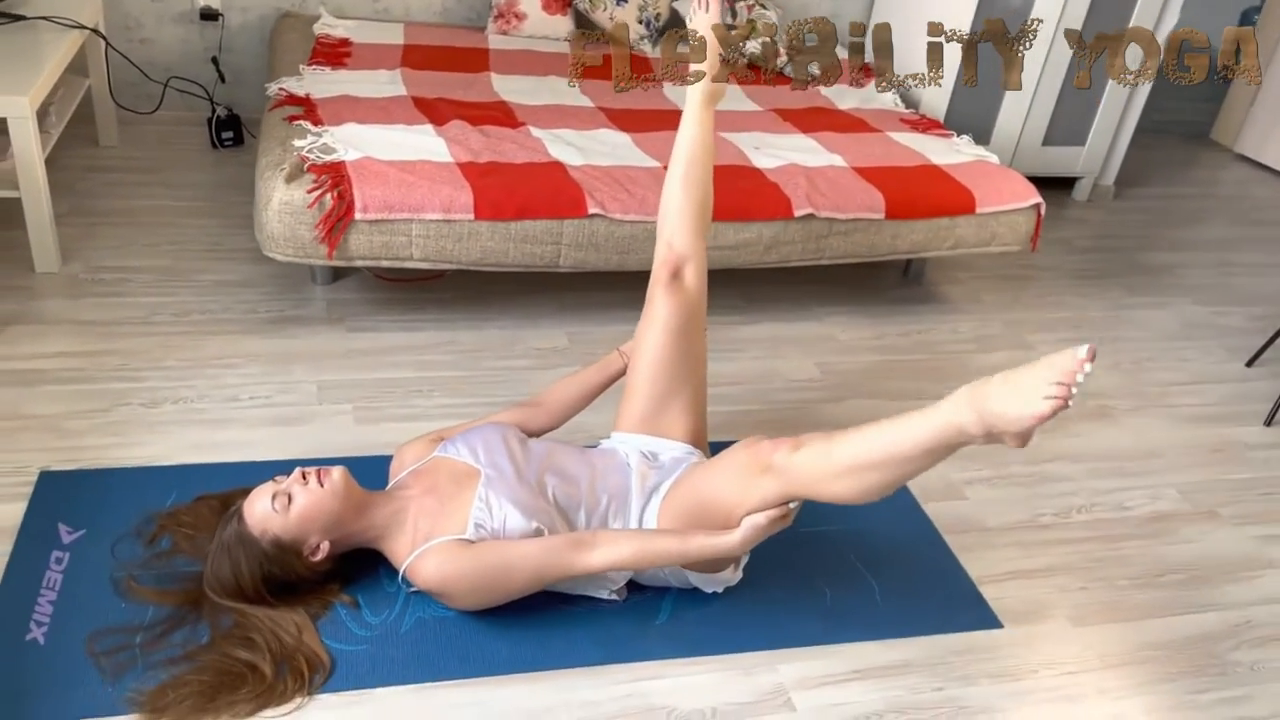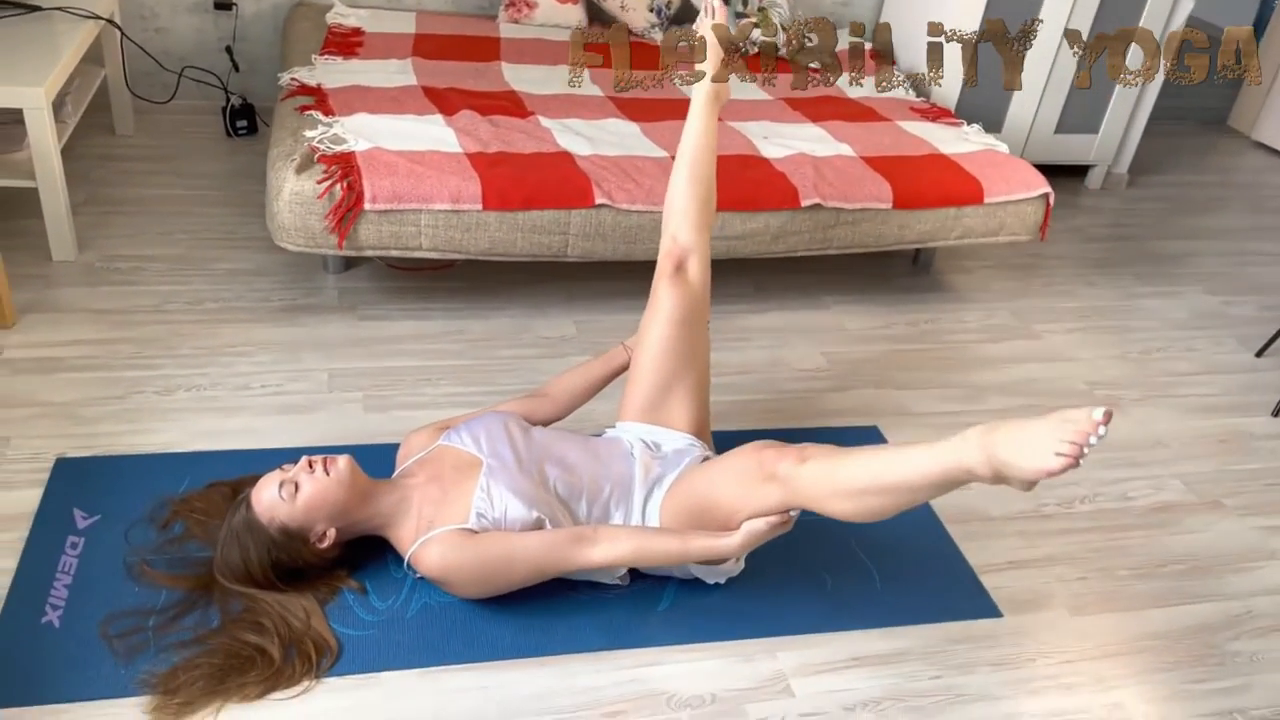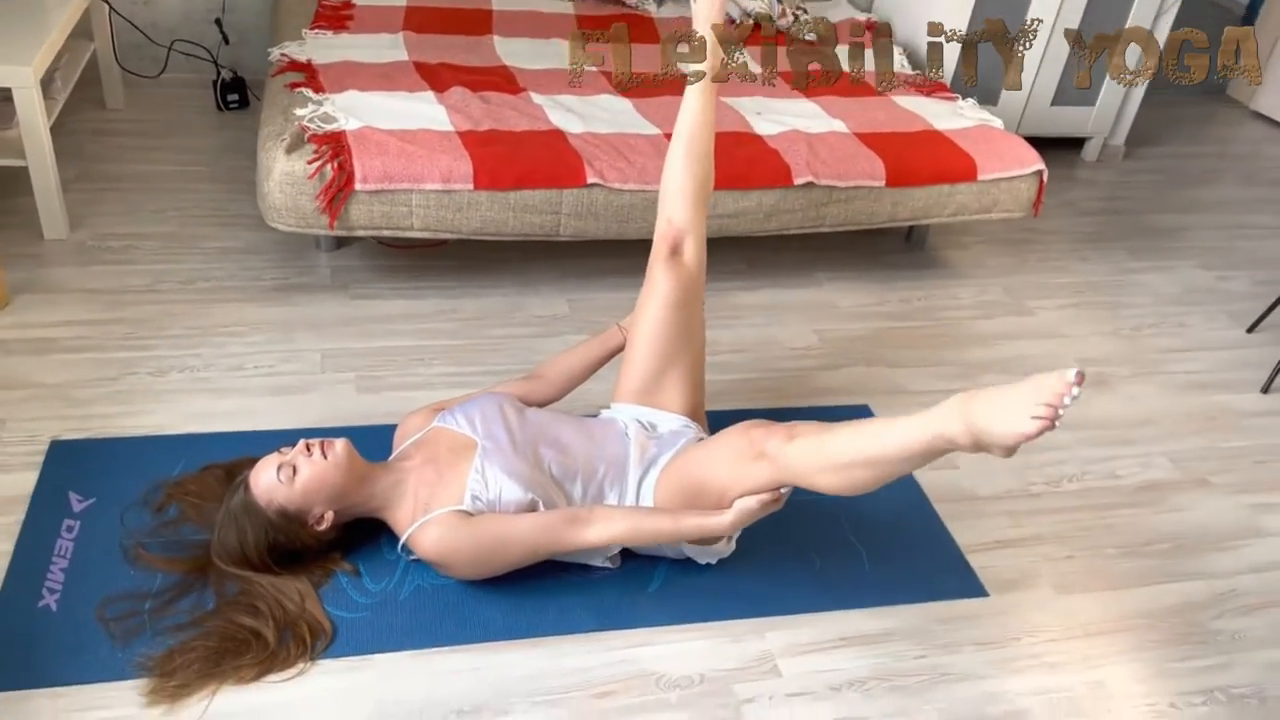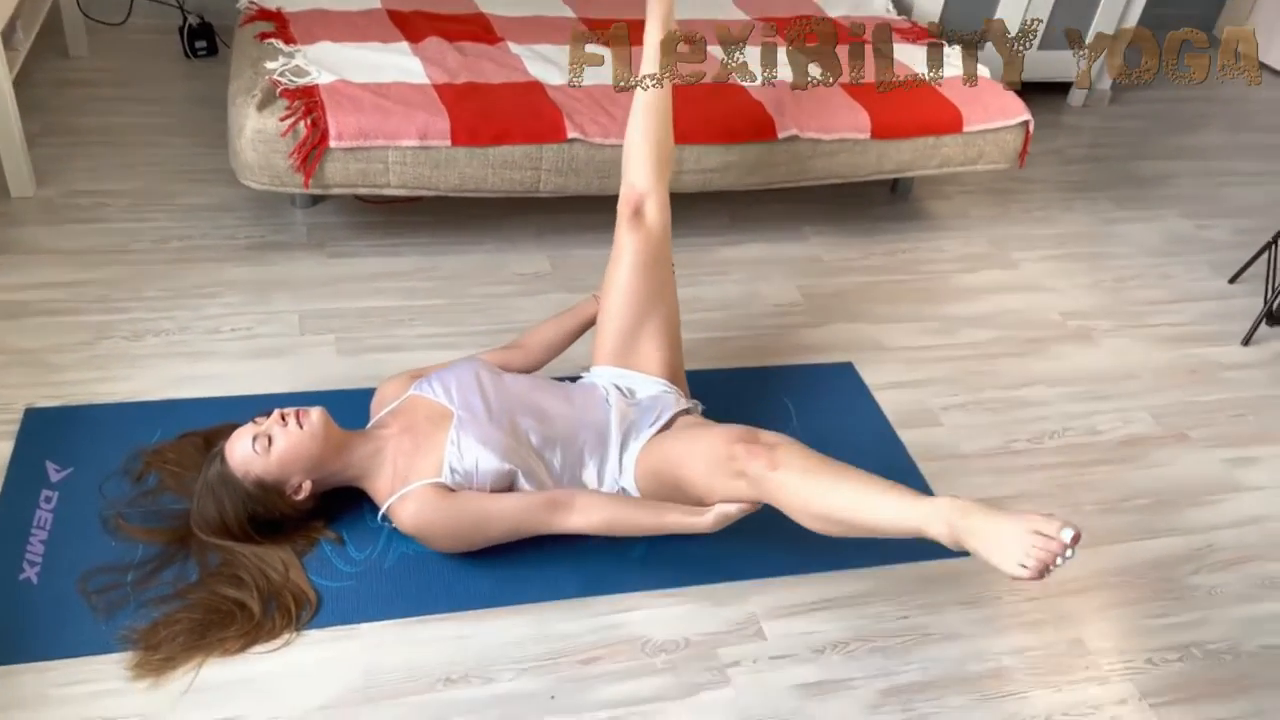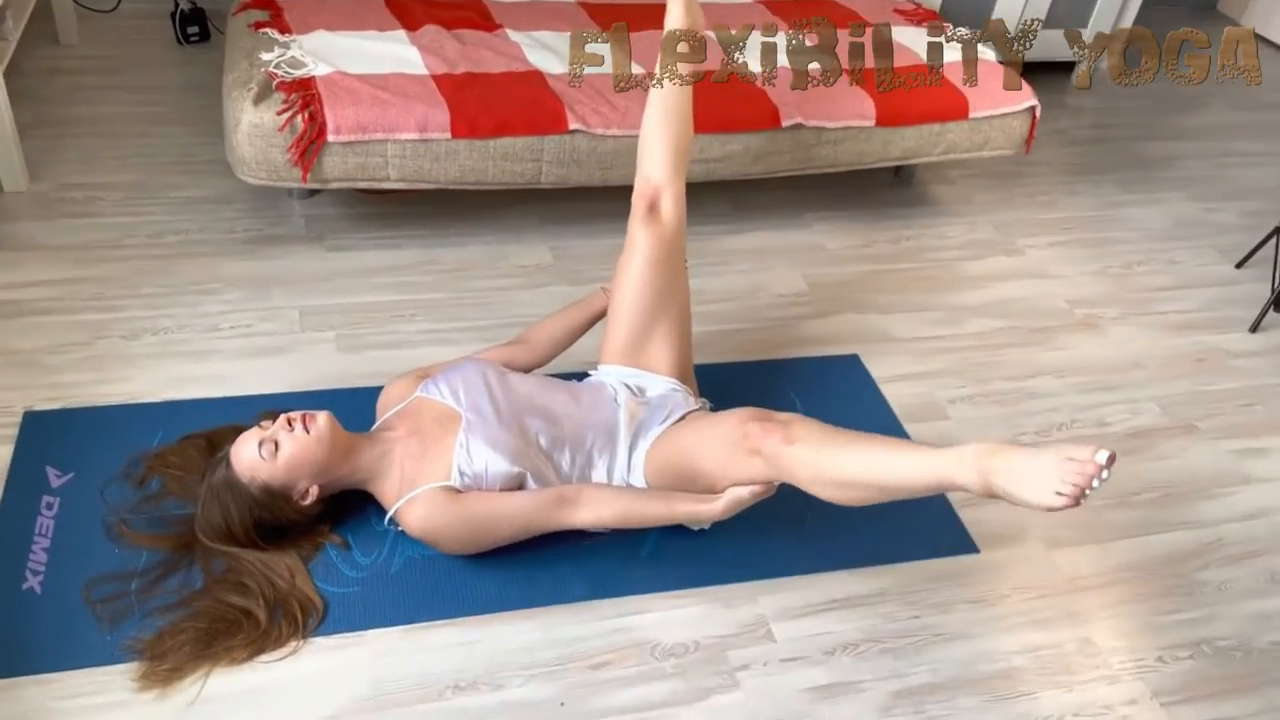
dt=0.3s
person 1, frame 1
left shoulder: (412, 460)
right shoulder: (437, 568)
left elbow: (528, 416)
right elbow: (588, 556)
left wrist: (625, 355)
right wrist: (729, 538)
left hip: (638, 461)
right hip: (670, 524)
left knee: (677, 270)
right knee: (775, 462)
right ankle: (975, 409)
person 1, frame 2
left shoulder: (418, 448)
right shoulder: (441, 556)
left elbow: (535, 407)
right elbow: (585, 548)
left wrist: (631, 348)
right wrist: (728, 540)
left hip: (645, 448)
right hip: (667, 513)
left knee: (682, 261)
right knee: (778, 467)
right ankle: (988, 450)
person 1, frame 3
left shoulder: (413, 428)
right shoulder: (436, 538)
left elbow: (530, 386)
right elbow: (577, 528)
left wrist: (622, 330)
right wrist: (718, 520)
left hip: (638, 428)
right hip: (660, 493)
left knee: (677, 243)
right knee: (770, 445)
right ankle: (965, 419)
person 1, frame 4
left shoulder: (393, 397)
right shoulder: (416, 511)
left elbow: (510, 360)
right elbow: (558, 511)
left wrist: (604, 298)
right wrist: (702, 516)
left hip: (621, 395)
right hip: (639, 457)
left knee: (642, 209)
right knee: (751, 456)
right ankle: (959, 520)
person 1, frame 5
left shoulder: (401, 396)
right shoulder: (425, 511)
left elbow: (514, 356)
right elbow: (568, 507)
left wrist: (612, 293)
right wrist: (708, 509)
left hip: (629, 389)
right hip: (650, 452)
left knee: (657, 201)
right knee: (764, 436)
right ankle: (984, 464)
